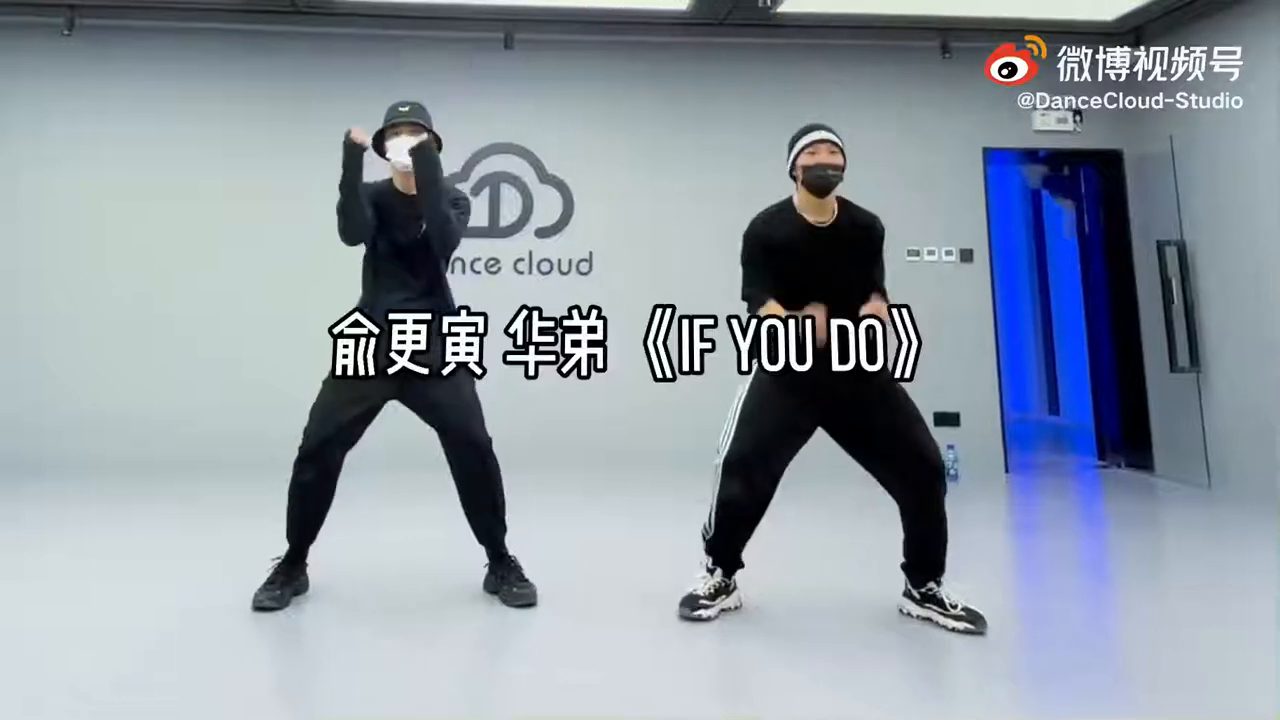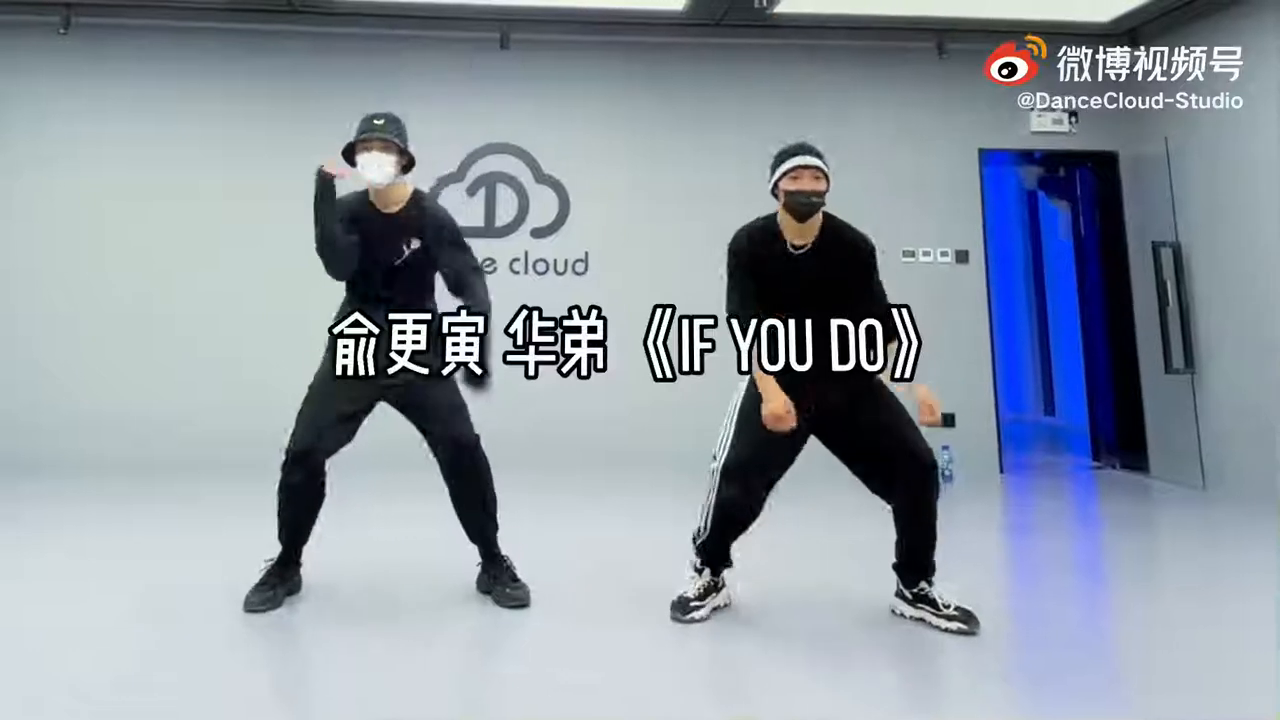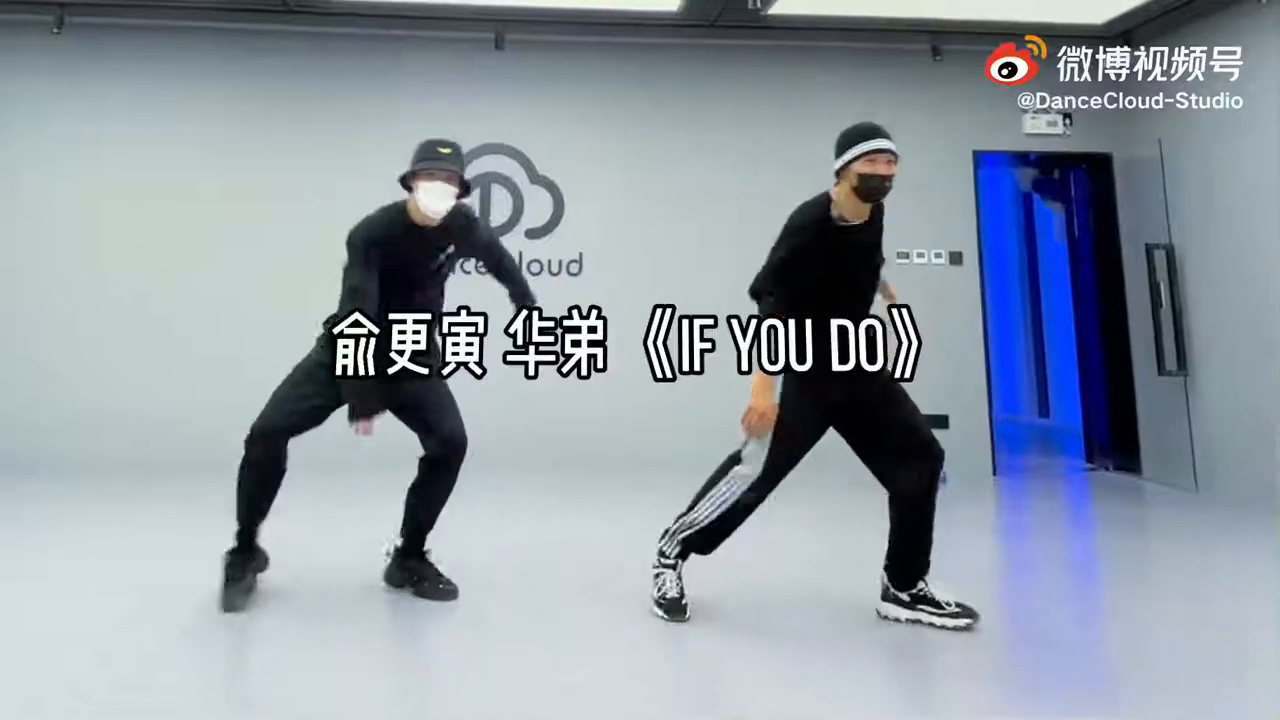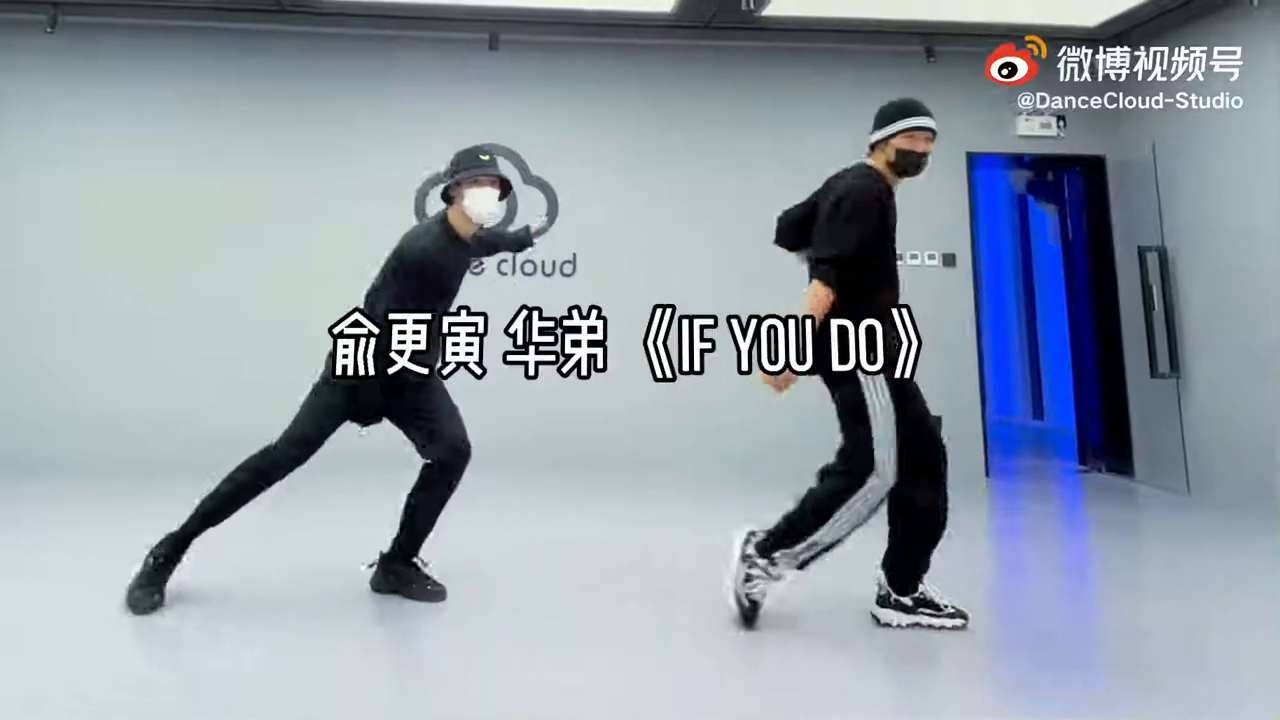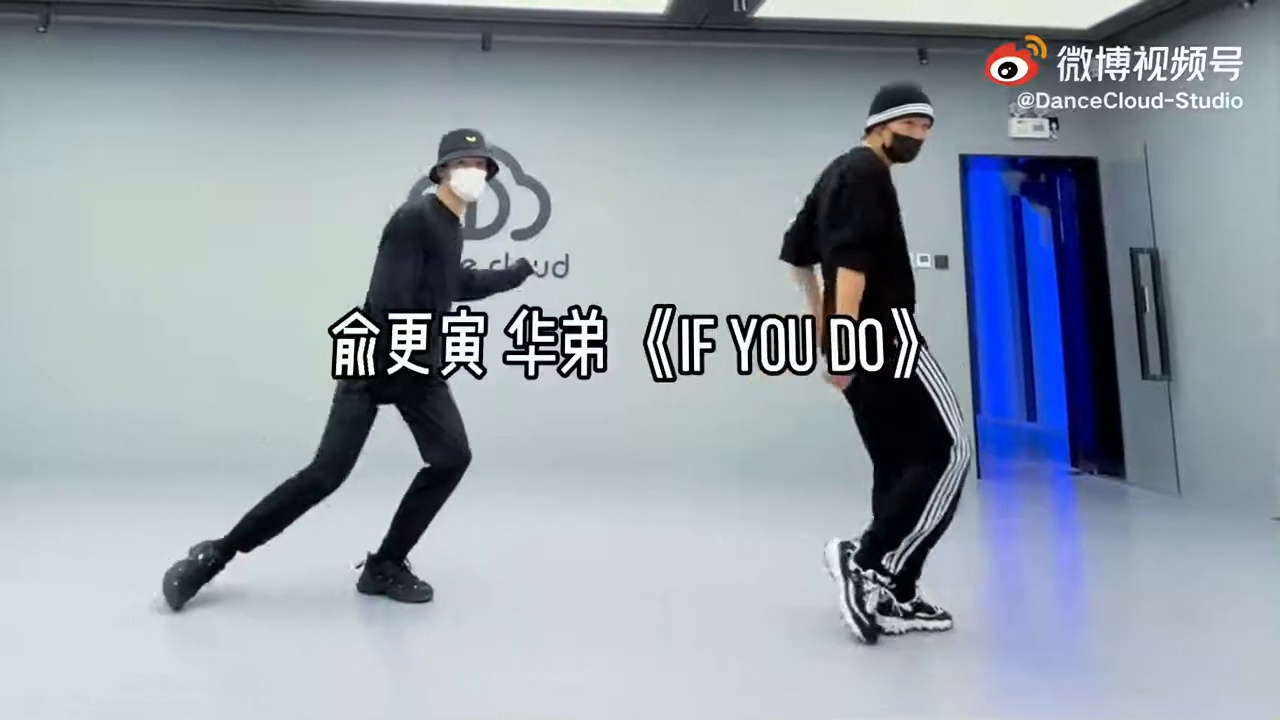
dt=0.2s
person 1, frame 1
left shoulder: (866, 228)
right shoulder: (767, 229)
left elbow: (875, 295)
right elbow: (762, 304)
left wrist: (876, 314)
left hip: (857, 370)
right hip: (787, 369)
left knee: (923, 468)
right knee: (743, 465)
left ankle: (924, 586)
right ankle: (719, 575)
person 1, frame 2
left shoulder: (852, 246)
right shoulder: (749, 244)
left elbow: (879, 320)
right elbow: (747, 326)
left wrist: (915, 384)
right wrist: (769, 393)
left hip: (845, 380)
right hip: (778, 381)
left knee: (917, 469)
right knee: (737, 471)
left ankle: (915, 587)
right ankle: (708, 575)
person 1, frame 3
left shoulder: (873, 219)
right shoulder: (807, 224)
right elbow: (772, 306)
left wrist: (893, 300)
right wrist: (763, 387)
left hip: (858, 365)
right hip: (800, 367)
left knee: (920, 457)
right knee: (755, 468)
left ankle: (905, 587)
right ankle: (673, 557)
person 1, frame 4
left shoulder: (849, 183)
right shoulder: (866, 193)
left elbow: (789, 231)
right elbow: (829, 271)
left knee: (924, 461)
right knee: (874, 467)
left ankle: (901, 591)
right ankle: (766, 551)
person 1, frame 5
left shoulder: (842, 172)
right shoulder: (866, 173)
left elbow: (797, 248)
right elbow: (852, 259)
left wrist: (815, 306)
right hip: (880, 338)
left knee: (902, 462)
right knee: (948, 451)
left ankle: (895, 595)
right ankle: (868, 565)
person 2, frame 1
left shoulder: (450, 201)
right shoulder: (373, 198)
left elbow: (441, 243)
right elbow: (352, 233)
left wrist: (430, 171)
right wrist: (351, 160)
left hip: (434, 349)
right hip: (371, 346)
left knee: (473, 447)
right knee: (318, 450)
left ankle: (500, 564)
right ankle: (292, 566)
person 2, frame 2
left shoulder: (433, 219)
right shoulder: (347, 210)
left elbow: (471, 287)
right elbow: (339, 266)
left wrist: (476, 355)
right wrist: (322, 198)
left hip: (418, 354)
left knee: (463, 447)
right knee: (304, 453)
left ankle: (493, 563)
right ankle: (286, 567)
person 2, frame 3
left shoulder: (462, 223)
right shoulder: (374, 231)
left elbow: (497, 259)
right elbow: (357, 308)
left wrist: (525, 299)
right wrist: (360, 398)
left hip: (412, 356)
left knee: (449, 442)
right knee: (267, 434)
left ankle: (411, 558)
right ankle: (246, 552)
person 2, frame 4
left shoulder: (463, 232)
right shoulder: (422, 249)
right elbow: (377, 324)
left wrist: (512, 240)
right wrist: (370, 402)
left hip: (412, 370)
left knee: (453, 450)
right knee: (286, 455)
left ankle: (397, 563)
right ankle: (172, 551)
person 2, frame 5
left shoulder: (452, 224)
right shoulder: (415, 218)
right elbow: (388, 296)
left wrist: (514, 276)
right wrist: (384, 372)
left hip: (419, 363)
right hip: (373, 359)
left knee: (452, 457)
right knee: (327, 472)
left ankle: (386, 565)
right ankle: (221, 551)
